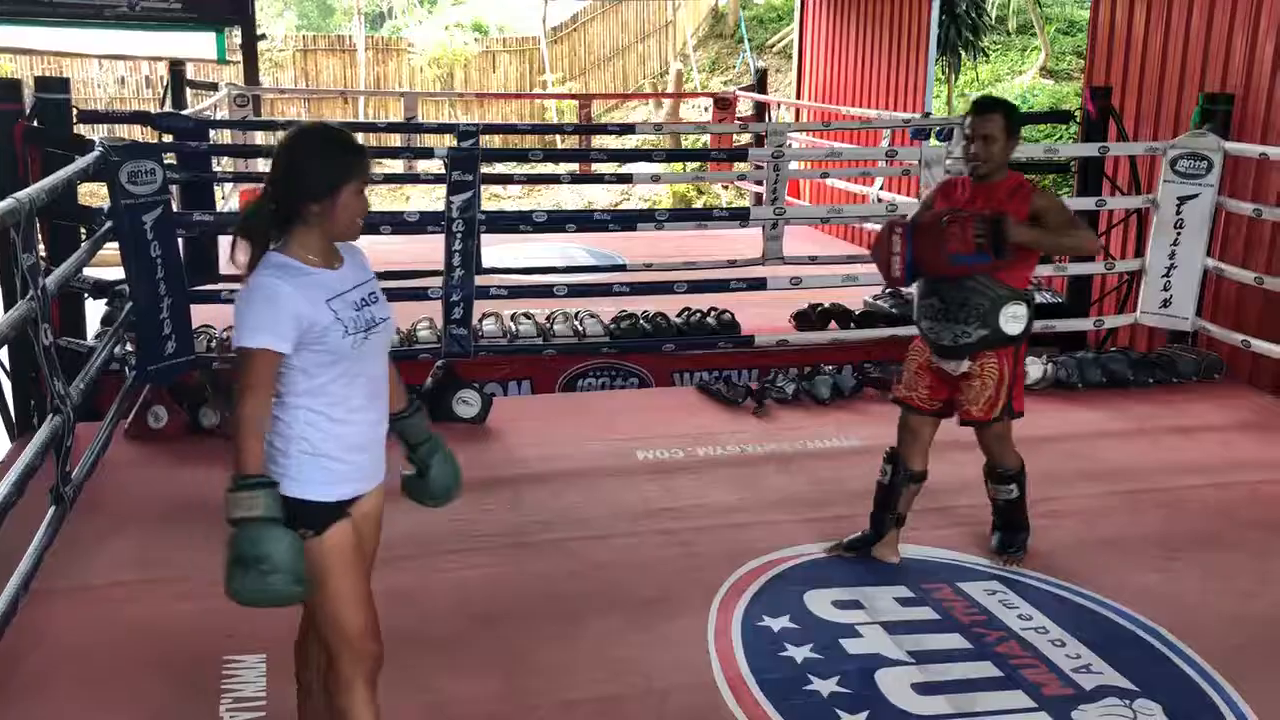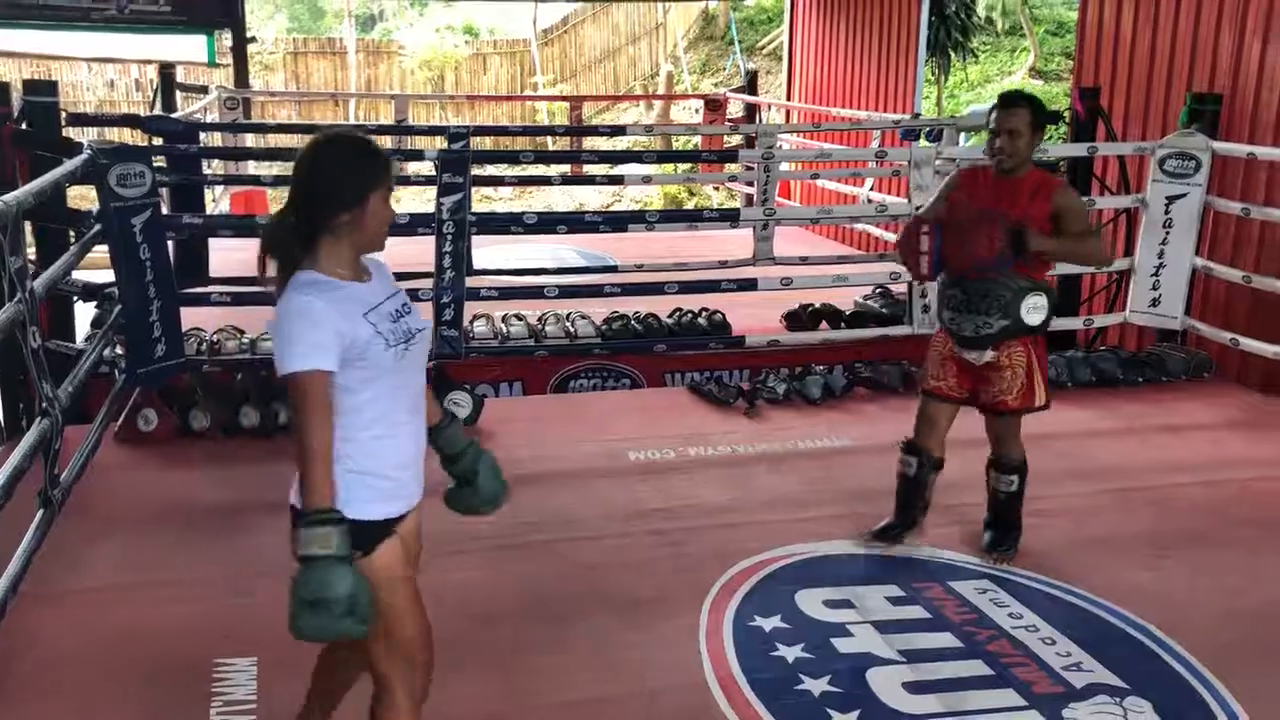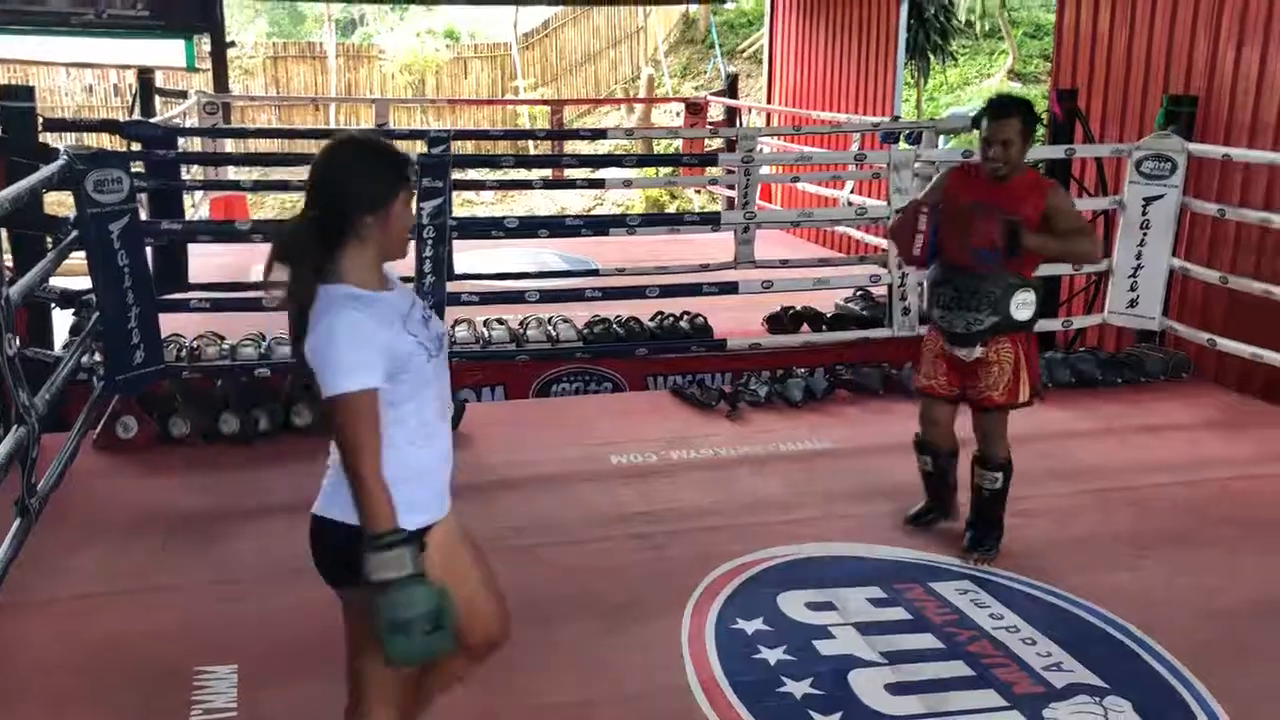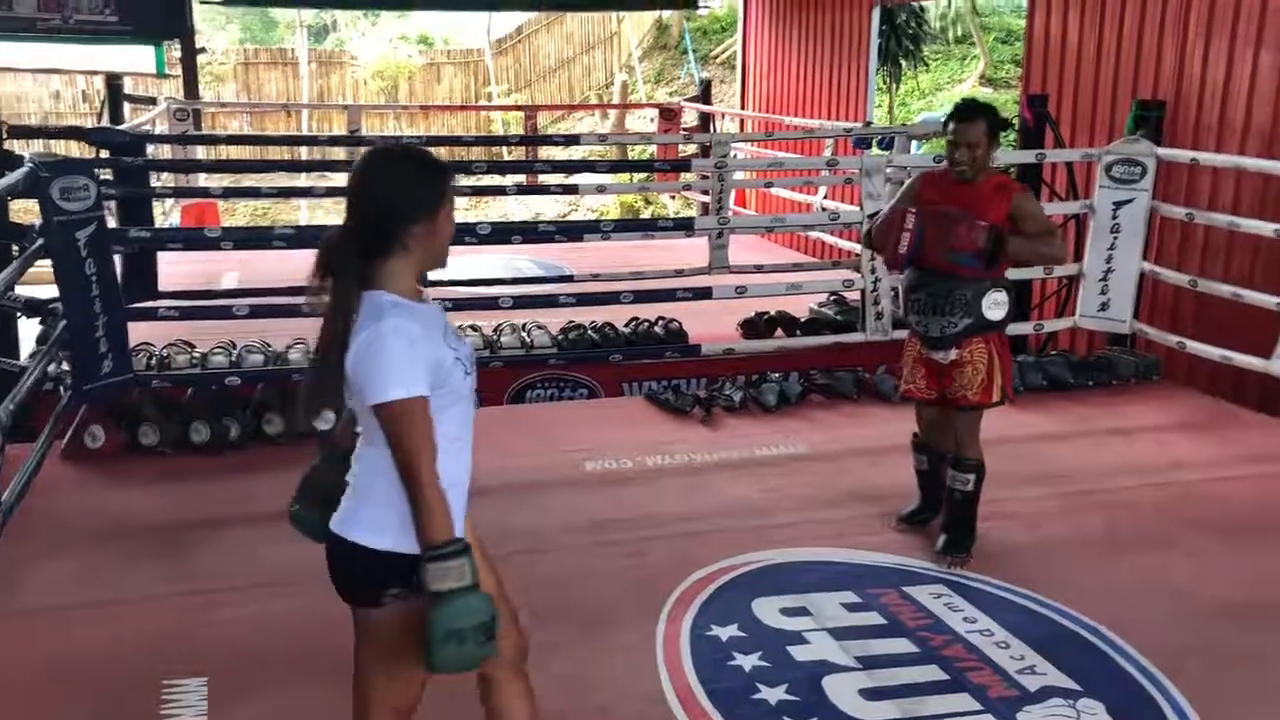
dt=0.2s
person 1, frame 1
left shoulder: (352, 262)
right shoulder: (275, 291)
right elbow: (252, 414)
left wrist: (417, 432)
left hip: (363, 479)
right hip: (307, 496)
left knee: (328, 625)
right knee: (359, 649)
person 1, frame 2
left shoulder: (376, 275)
right shoulder: (310, 308)
right elbow: (312, 444)
left wrist: (455, 446)
right wrist: (320, 552)
left hip: (400, 498)
right hip: (353, 515)
left knee: (364, 638)
right knee: (406, 663)
person 1, frame 3
left shoulder: (382, 286)
right shoulder: (345, 321)
right elbow: (364, 468)
right wrist: (392, 576)
left hip: (424, 511)
right hip: (373, 529)
left knee: (484, 628)
person 1, frame 4
left shoulder: (403, 302)
right shoulder: (391, 332)
right elbow: (420, 475)
right wrist: (451, 584)
left hip: (435, 524)
right hip: (391, 549)
left knee: (505, 656)
person 2, frame 1
left shoulder: (1031, 199)
right shoulder: (944, 193)
left elbow: (1088, 242)
left wrist: (1020, 234)
left hip: (990, 346)
right hip: (935, 339)
left knee: (995, 441)
right knee: (911, 434)
left ankle: (1012, 527)
right ankle: (883, 534)
person 2, frame 2
left shoulder: (1054, 195)
right shoulder: (964, 182)
left elbow: (1100, 252)
right elbow: (922, 226)
left wrist: (1037, 242)
right wrist: (918, 246)
left hip: (1011, 337)
right hip: (955, 330)
left knee: (1004, 436)
right knee: (928, 423)
left ankle: (1003, 526)
right ankle: (906, 516)
person 2, frame 3
left shoulder: (1045, 195)
right shoulder: (956, 180)
left elbow: (1091, 249)
right elbow: (911, 223)
left wrist: (1026, 240)
right wrist: (913, 233)
left hip: (1000, 335)
right hip: (944, 327)
left knee: (990, 433)
right knee: (933, 422)
left ankle: (985, 527)
right ankle: (940, 500)
person 2, frame 4
left shoulder: (1011, 196)
right shoulder: (924, 185)
left elbow: (1056, 250)
right elbow: (877, 231)
left wrist: (1000, 244)
right wrist: (889, 238)
left hip: (974, 336)
right hip: (923, 330)
left knee: (963, 433)
right knee: (928, 426)
left ankle: (960, 529)
right ankle: (932, 501)
